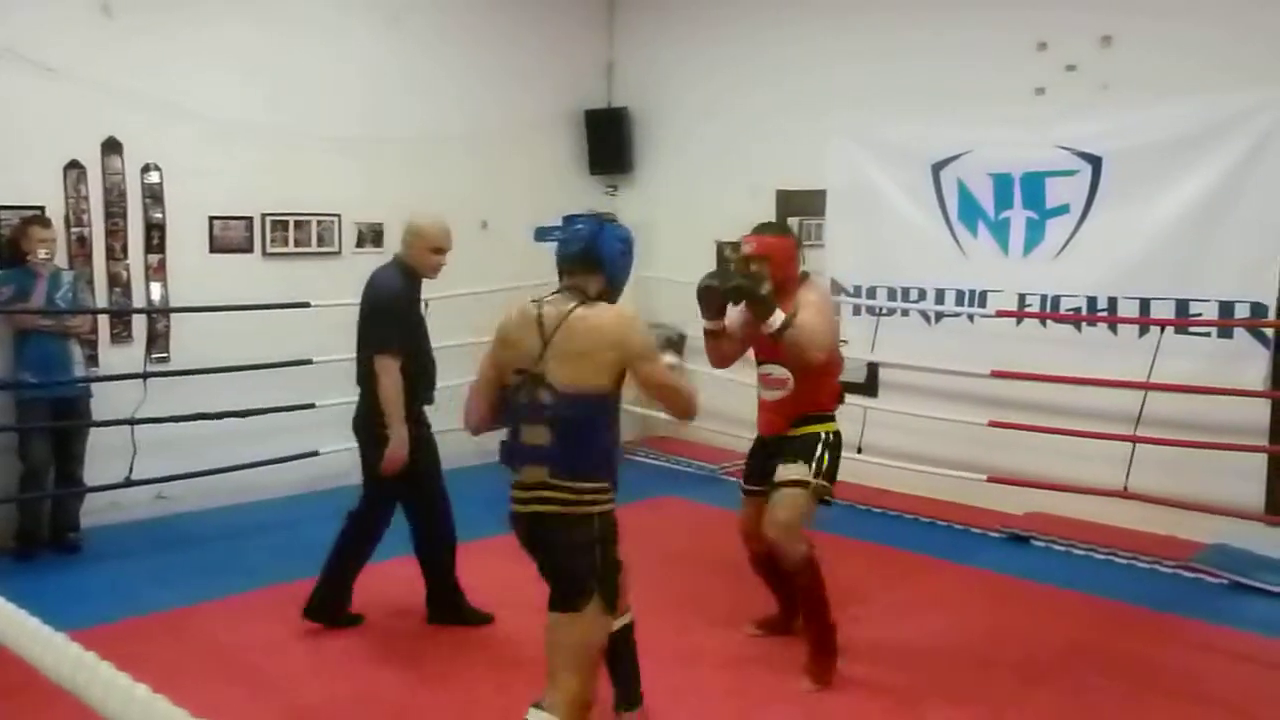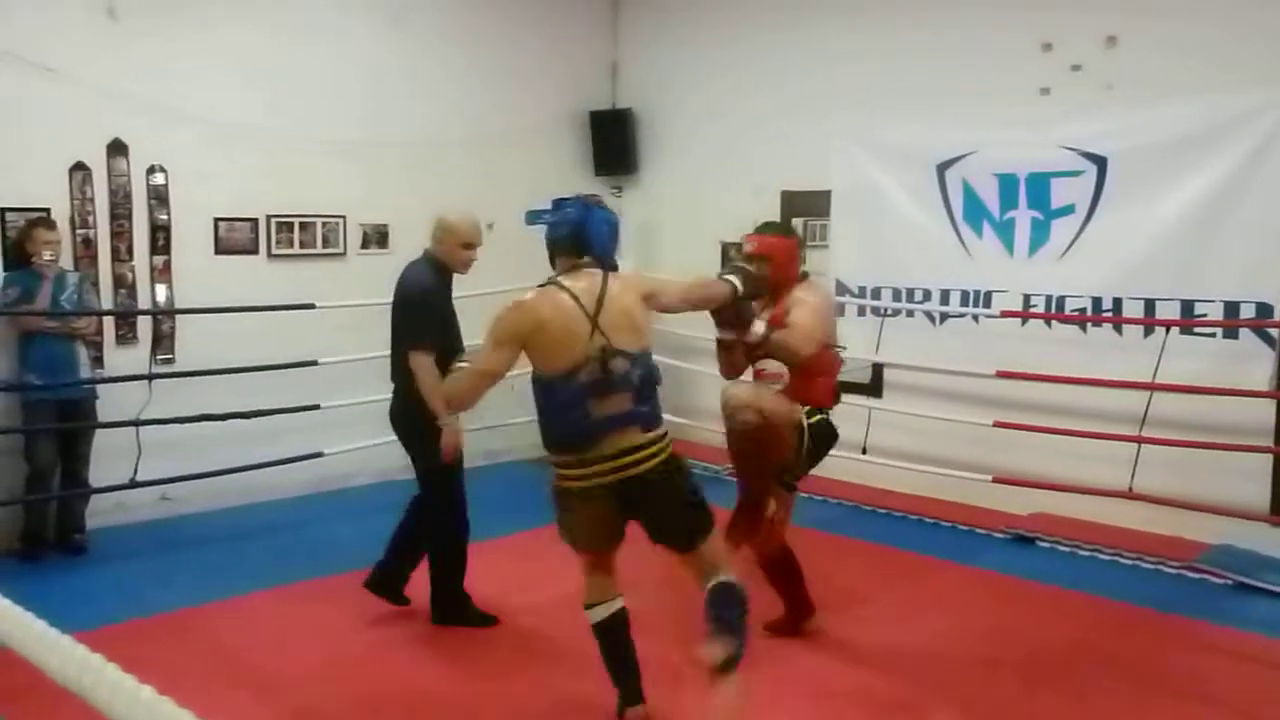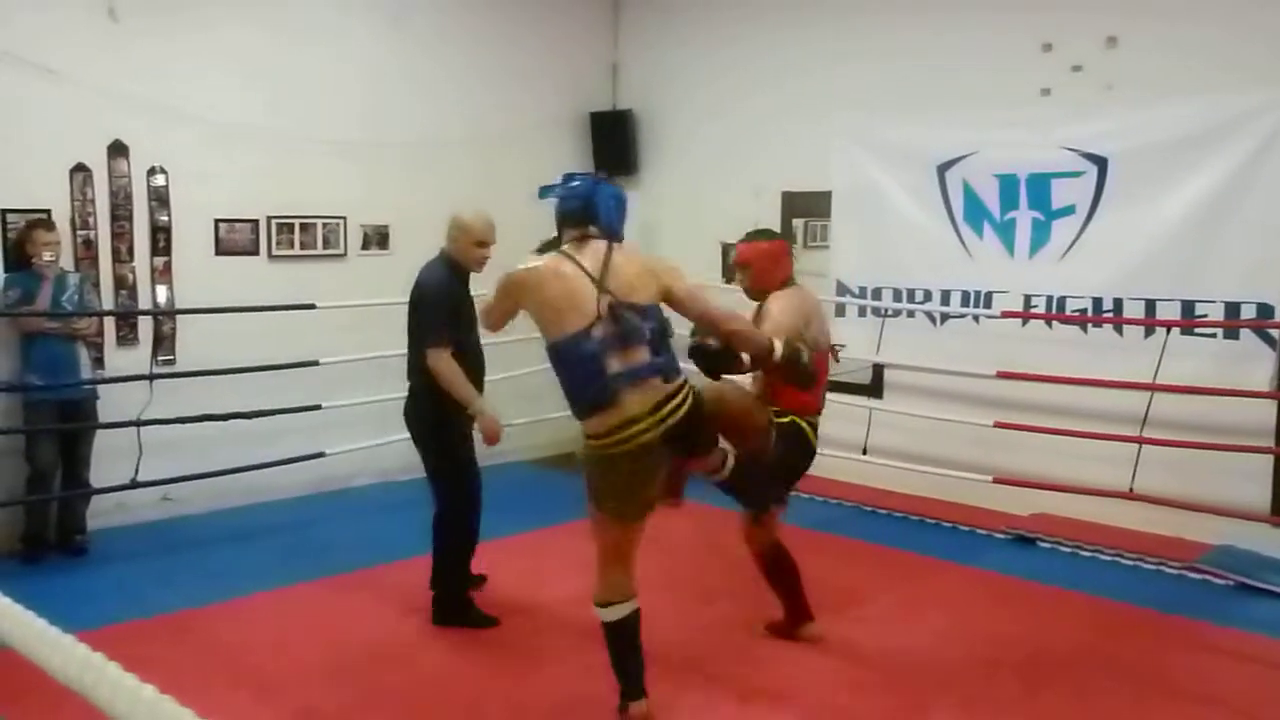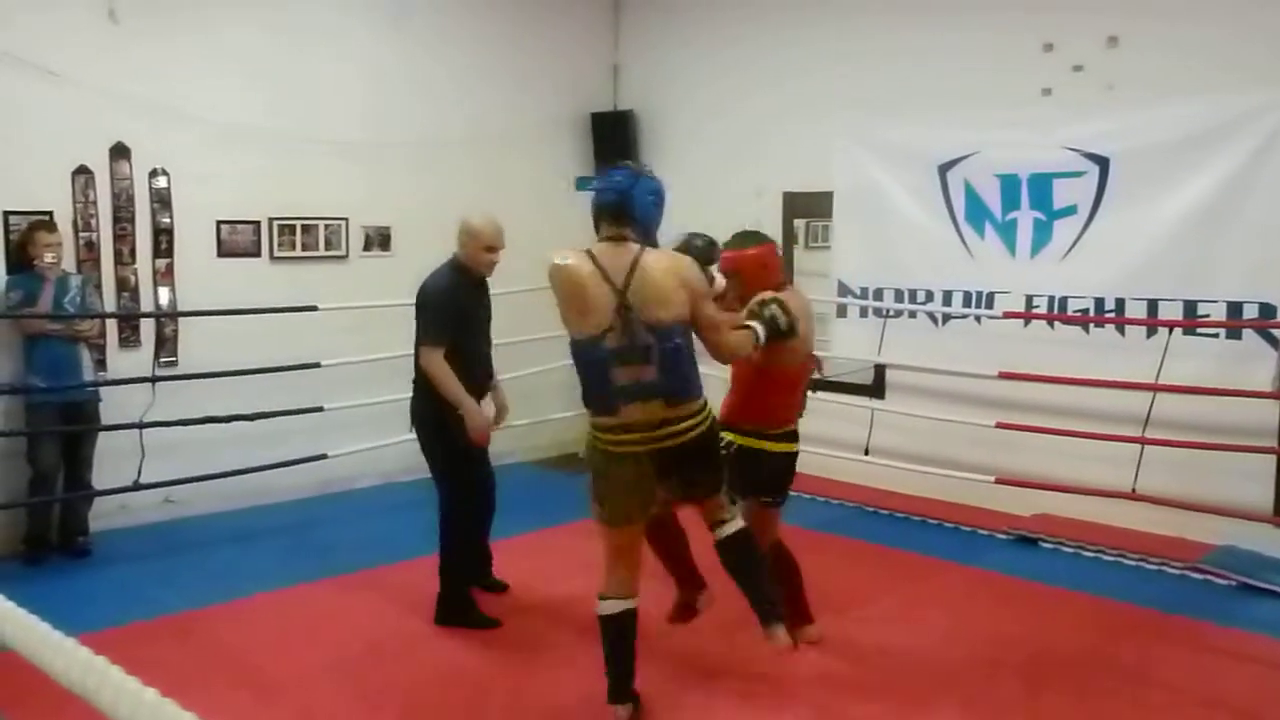
dt=0.2s
person 1, frame 1
left shoulder: (513, 324)
right shoulder: (618, 326)
left elbow: (478, 419)
right elbow: (684, 406)
right wrist: (665, 356)
left hip: (528, 505)
right hip: (578, 511)
left knee: (609, 591)
person 1, frame 2
left shoulder: (525, 312)
right shoulder: (631, 288)
left elbow: (455, 398)
right elbow: (697, 292)
left wrist: (475, 354)
right wrist: (737, 282)
left hip: (580, 478)
right hip: (649, 464)
left knee: (599, 573)
right knee: (716, 569)
right ankle: (724, 647)
person 1, frame 3
left shoulder: (529, 277)
right shoulder: (642, 263)
left elbow: (490, 319)
right elbow: (721, 321)
right wrist: (780, 351)
left hip: (615, 440)
right hip: (676, 411)
left knee: (613, 568)
right knee: (713, 459)
person 1, frame 4
left shoulder: (564, 272)
right shoulder: (677, 270)
right elbow: (732, 350)
right wrist: (764, 324)
left hip: (614, 443)
right hip: (685, 432)
left knee: (619, 567)
right knee: (720, 515)
right ankle: (774, 621)
person 2, frame 1
left shoulder: (813, 299)
right shoulder: (754, 306)
left elbow: (817, 353)
right elbow: (720, 357)
left wrist: (768, 310)
right wrist: (713, 314)
left hip: (810, 437)
right hip: (773, 437)
left knee: (783, 537)
right knee: (753, 535)
left ankle: (822, 645)
right ankle: (792, 611)
person 2, frame 2
left shoulder: (807, 299)
right shoulder: (764, 307)
left elbow: (803, 349)
right elbow: (730, 369)
left wrist: (750, 330)
right wrist: (727, 329)
left hip: (807, 425)
right hip: (782, 435)
left knee: (738, 402)
right knee: (764, 536)
left ankle: (748, 507)
right ankle: (799, 613)
person 2, frame 3
left shoulder: (787, 304)
right shoulder: (788, 303)
right elbow: (743, 355)
left wrist: (717, 350)
right wrist: (718, 346)
left hip: (781, 430)
right hip: (791, 438)
right knee: (761, 534)
right ankle: (797, 617)
person 2, frame 4
right shoulder: (794, 303)
left hip: (742, 442)
right hip: (778, 442)
right knee: (765, 535)
left ankle: (690, 588)
right ankle: (800, 619)
person 3, frame 1
left shoulder: (393, 280)
right shoulder: (394, 291)
right elbow: (387, 367)
right wrist: (398, 433)
left hip: (378, 417)
right hip: (393, 420)
left knee: (374, 508)
right knee: (431, 512)
left ankle: (329, 600)
right ankle: (444, 602)
person 3, frame 2
left shoulder: (427, 276)
right shoulder: (423, 287)
right elbow: (422, 363)
left wrist: (445, 416)
right wrist: (447, 423)
left hip: (421, 411)
right hip: (423, 414)
left knee: (434, 497)
right knee: (448, 505)
left ankle: (388, 575)
right ankle: (449, 603)
person 3, frame 3
left shoulder: (453, 276)
right shoulder: (436, 285)
right elbow: (438, 359)
left wrist: (475, 403)
right wrist: (481, 410)
left hip: (448, 408)
right hip: (436, 411)
left knee: (464, 493)
right knee: (457, 500)
left ankle: (452, 573)
right ankle: (451, 603)
person 3, frame 4
left shoulder: (478, 282)
right shoulder: (440, 289)
right elbow: (432, 359)
left wrist: (496, 391)
right wrist: (471, 410)
left hip: (468, 406)
right hip: (441, 413)
left knee: (481, 493)
right knee: (460, 502)
left ankle: (475, 570)
right ankle: (453, 603)
person 4, frame 1
left shoulder: (71, 279)
left elbow: (85, 324)
left wrist: (42, 322)
right wrist: (41, 278)
left hip: (72, 384)
right hip: (33, 387)
left knee: (71, 463)
right knee: (36, 464)
left ankle: (65, 529)
right ankle: (28, 535)
person 4, frame 2
left shoulder: (78, 280)
left elbow: (91, 326)
left wrist: (47, 324)
right wrist: (46, 279)
left hip: (78, 386)
right hip: (38, 389)
left knee: (77, 465)
right knee: (42, 465)
left ankle: (71, 530)
right ankle: (34, 537)
person 4, frame 3
left shoulder: (78, 281)
left elbow: (92, 326)
left wrist: (48, 324)
right wrist: (47, 280)
left hip: (79, 386)
right hip: (39, 390)
left knee: (78, 465)
right knee: (43, 466)
left ankle: (72, 531)
right ankle: (35, 538)
person 4, frame 4
left shoulder: (80, 283)
right shoulder: (19, 284)
left elbow: (94, 327)
right elbow: (29, 324)
left wrist: (50, 326)
right wrist: (48, 282)
left hip: (81, 388)
right hip: (42, 392)
left knee: (80, 467)
right knee: (45, 468)
left ankle: (75, 533)
right ankle: (37, 539)
